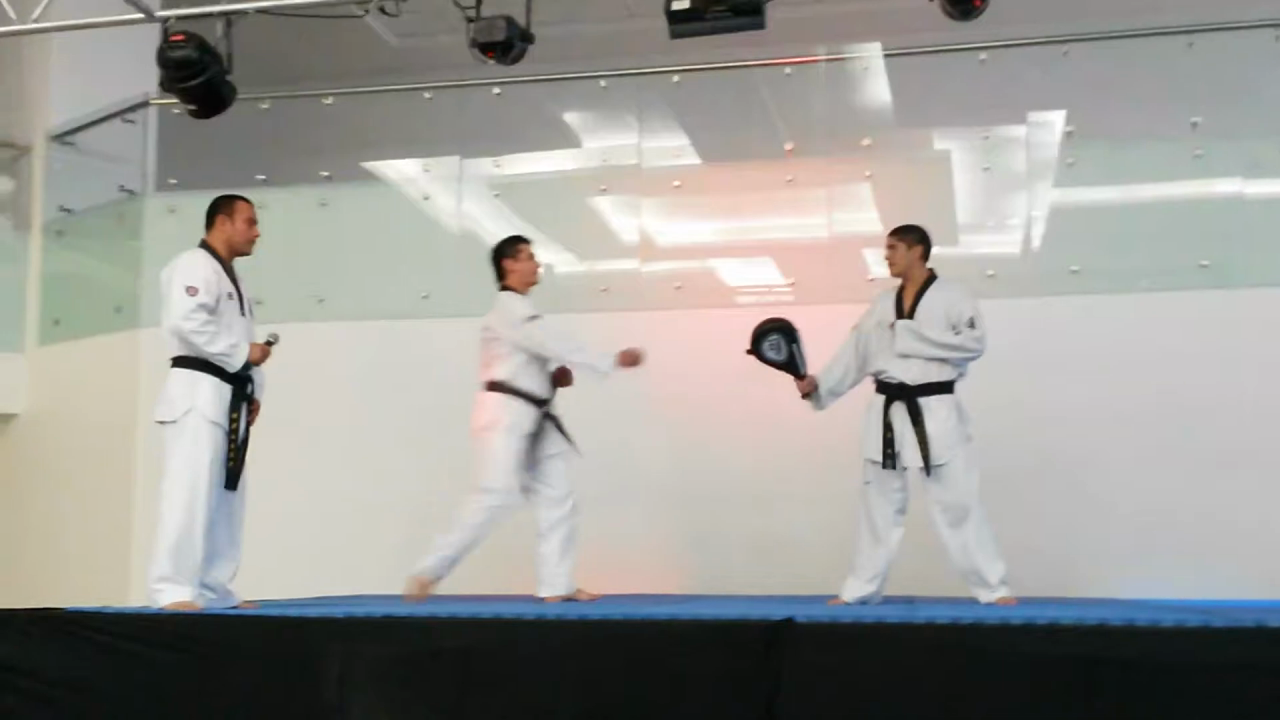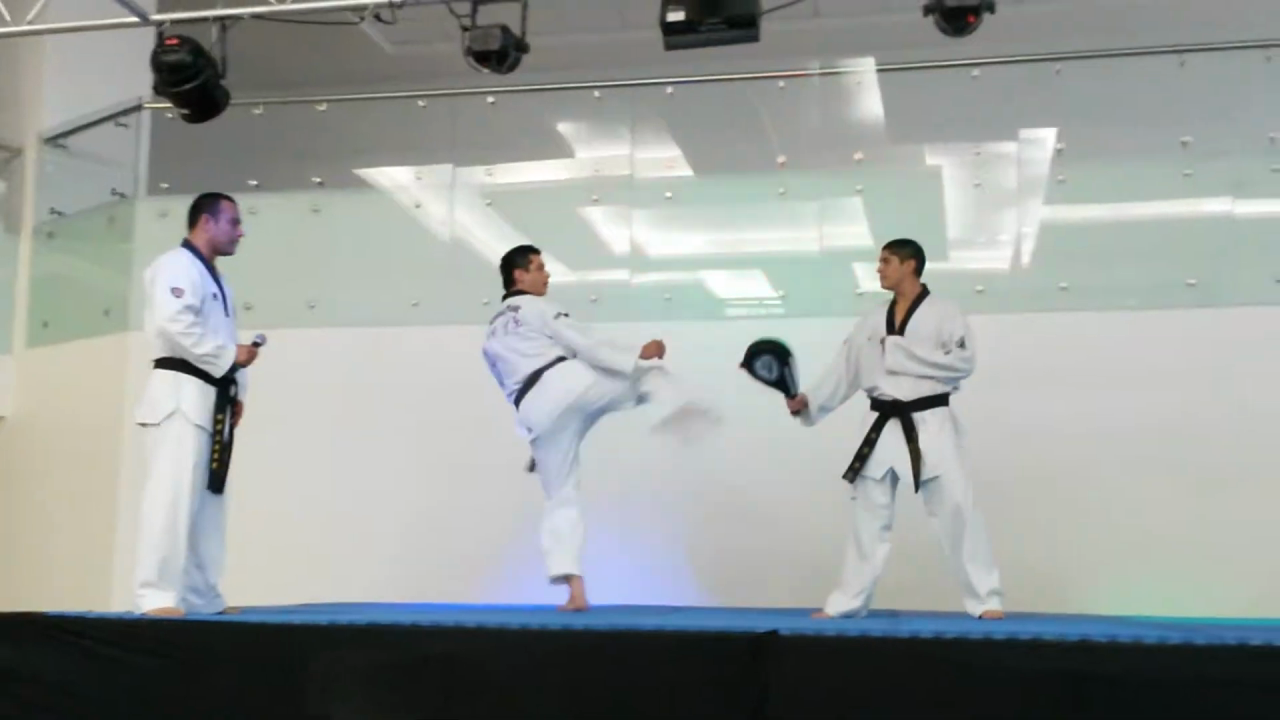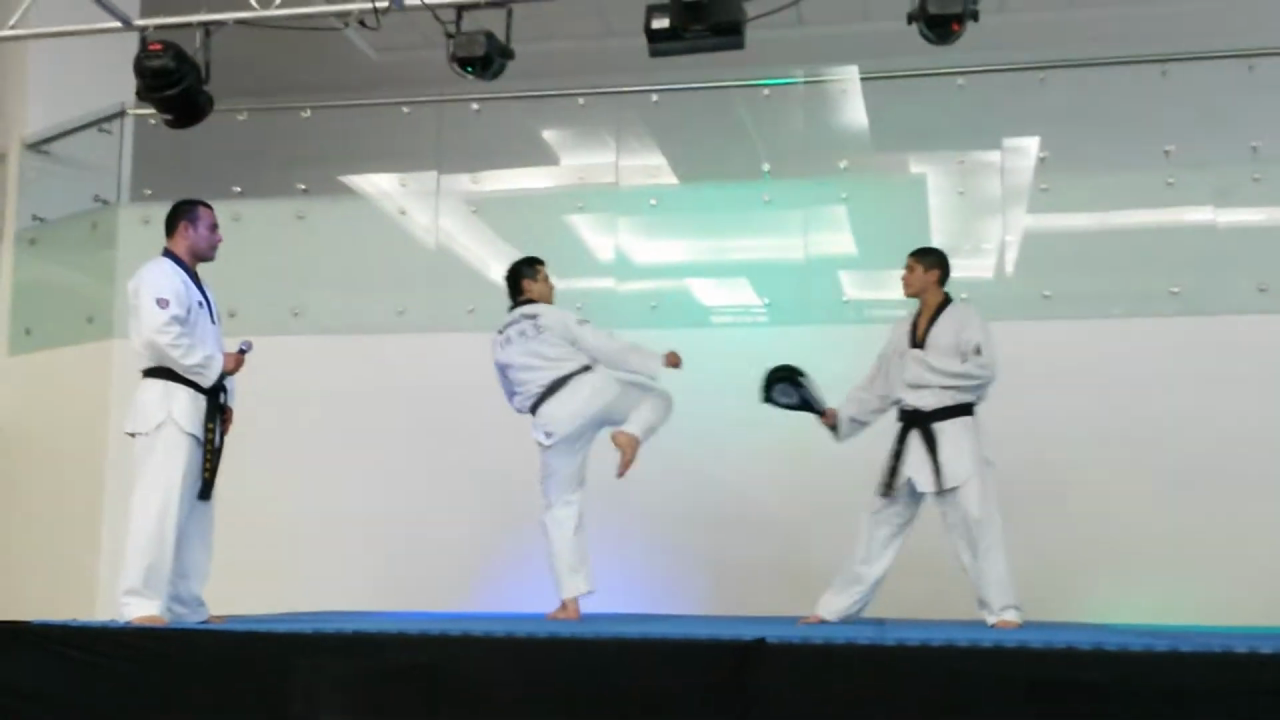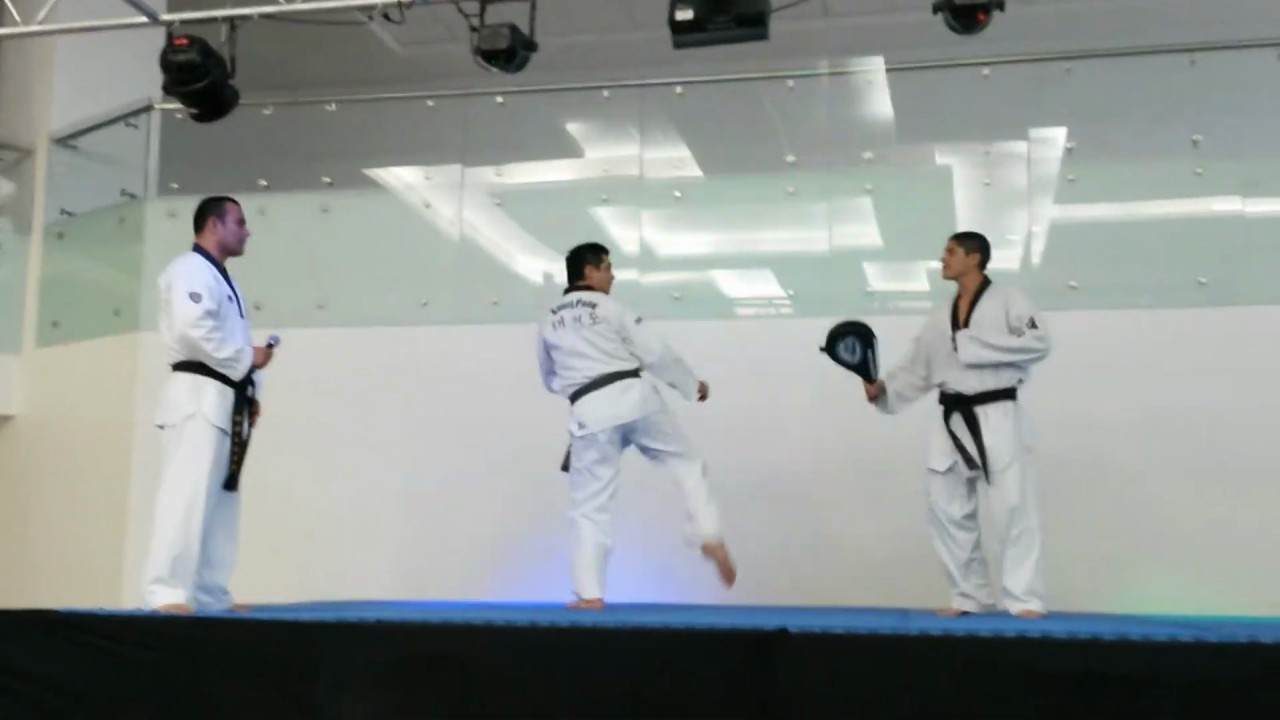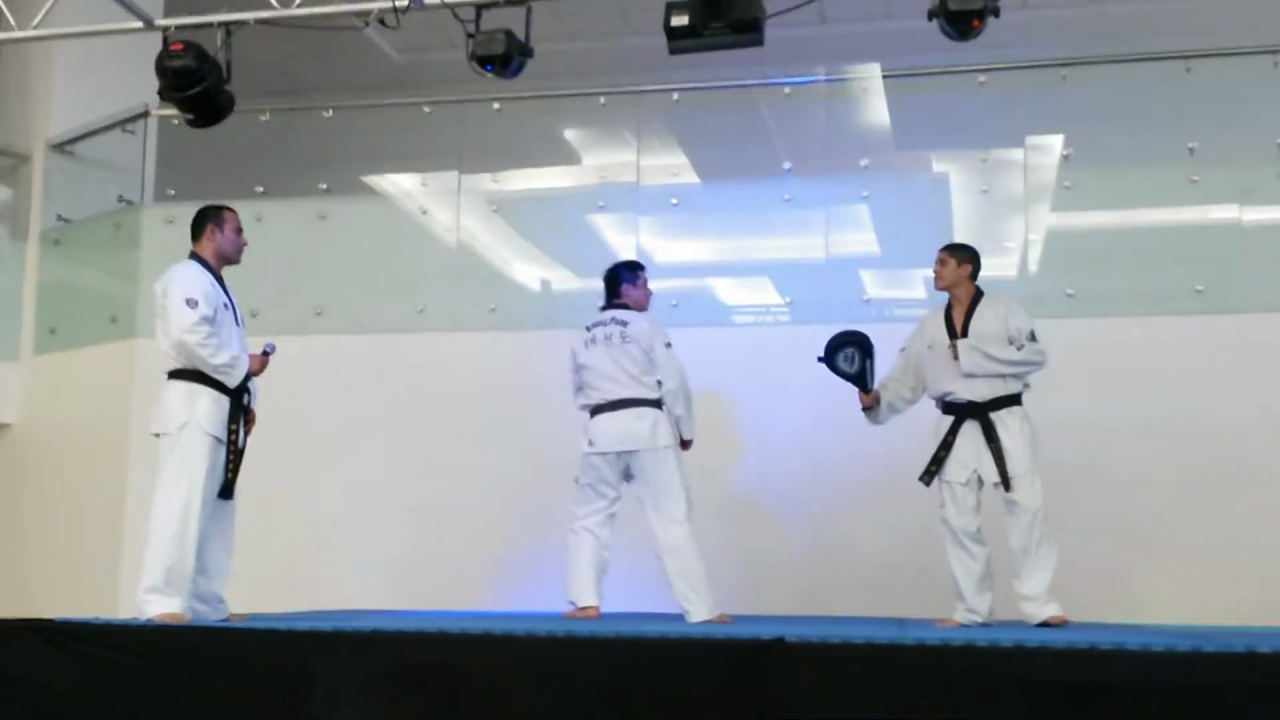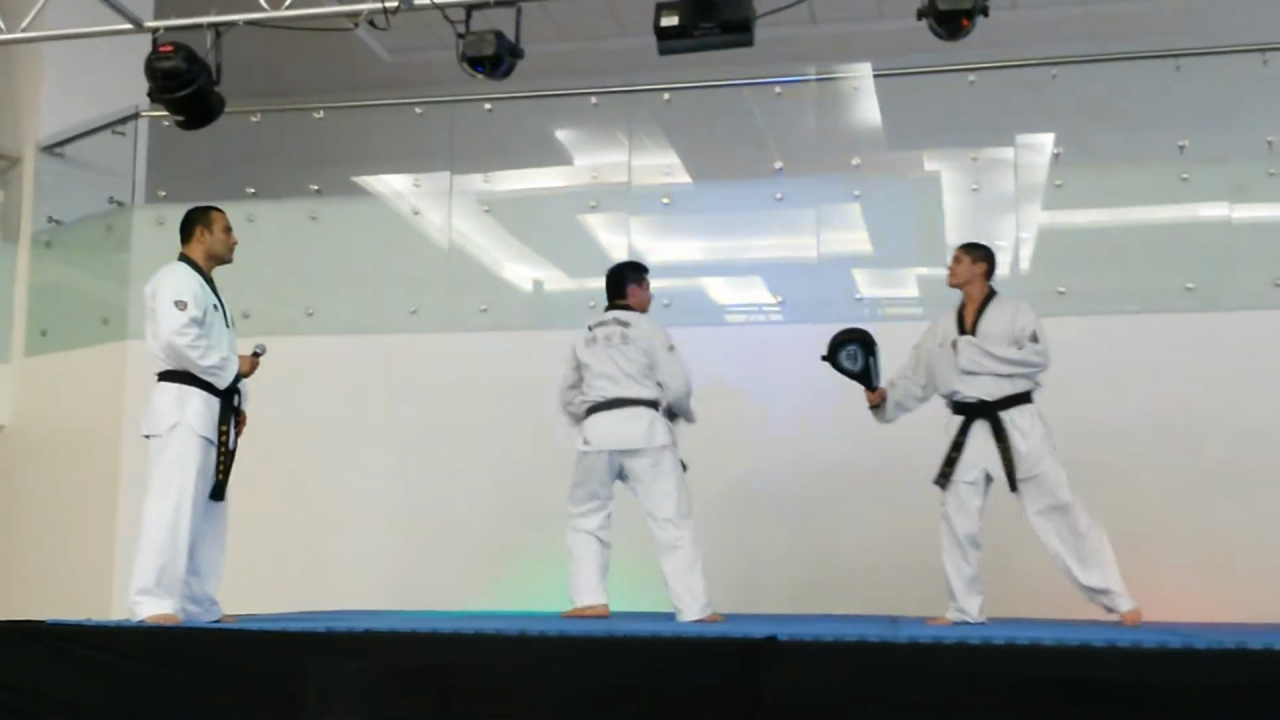
dt=0.3s
person 1, frame 1
left shoulder: (232, 279)
right shoulder: (193, 266)
right elbow: (186, 323)
left wrist: (252, 391)
right wrist: (243, 354)
left hip: (228, 399)
right hip: (197, 393)
left knee: (226, 496)
right knee: (190, 491)
left ankle: (214, 589)
right ankle: (173, 589)
person 1, frame 2
left shoulder: (214, 278)
right shoulder: (177, 265)
right elbow: (173, 325)
left wrist: (235, 391)
right wrist: (230, 356)
left hip: (209, 400)
right hip: (180, 395)
left knee: (207, 500)
right knee: (173, 495)
left ankle: (199, 595)
right ankle: (156, 596)
person 1, frame 3
left shoulder: (195, 285)
right shoulder: (159, 275)
right elbow: (161, 336)
left wrist: (223, 399)
right wrist: (218, 365)
left hip: (197, 409)
right hip: (170, 405)
left knee: (194, 507)
right knee: (161, 502)
left ankle: (184, 605)
right ankle: (141, 603)
person 1, frame 4
left shoulder: (222, 280)
right shoulder: (191, 270)
right elbow: (192, 331)
left wrist: (249, 392)
right wrist: (248, 358)
left hip: (223, 401)
right hip: (199, 397)
left knee: (220, 498)
right knee: (187, 493)
left ankle: (208, 593)
right ankle: (165, 592)
person 1, frame 5
left shoulder: (217, 287)
right shoulder: (187, 277)
right elbow: (188, 336)
left wrist: (244, 400)
right wrist: (244, 366)
left hip: (219, 408)
right hip: (194, 404)
left knee: (216, 506)
right knee: (182, 501)
left ankle: (205, 603)
right ankle: (161, 601)
person 1, frame 6
left shoulder: (207, 289)
right shoulder: (177, 279)
right elbow: (178, 338)
left wrist: (235, 402)
right wrist: (233, 367)
left hip: (210, 410)
right hip: (184, 407)
left knee: (208, 510)
right knee: (173, 503)
left ankle: (198, 604)
right ankle: (152, 603)
person 2, frame 1
left shoulder: (951, 296)
right shoulder: (882, 305)
left elbow: (973, 343)
right elbow: (854, 355)
left wrist: (913, 337)
right wrist: (818, 384)
left hip: (935, 410)
right hip: (887, 411)
left knee: (957, 500)
right knee: (880, 501)
left ankle: (992, 587)
right ankle: (861, 588)
person 2, frame 2
left shoulder: (943, 312)
right shoulder: (874, 320)
left elbow: (962, 362)
right elbow: (845, 371)
left wrist: (903, 355)
right wrist: (808, 402)
left hip: (929, 423)
right hip: (883, 427)
left knee: (955, 509)
right knee: (868, 516)
left ankle: (986, 600)
right ankle: (847, 601)
person 2, frame 3
left shoulder: (965, 319)
right shoulder: (904, 329)
left elbow: (982, 370)
right elbow: (877, 385)
left wrist: (922, 366)
right wrist: (840, 417)
left hip: (952, 434)
right hip: (911, 436)
left knee: (976, 521)
right knee: (883, 523)
left ankle: (1001, 609)
right ankle: (837, 606)
person 2, frame 4
left shoulder: (1008, 300)
right shoulder: (942, 315)
left elbow: (1038, 344)
right elbow: (917, 369)
left wrist: (976, 345)
right wrist: (884, 389)
left hip: (994, 416)
right hip: (952, 419)
left knee: (1010, 507)
right knee: (946, 507)
left ankle: (1024, 599)
right ankle: (970, 596)
person 2, frame 5
left shoulder: (1004, 310)
right shoulder: (929, 327)
left elbow: (1035, 354)
right elbow: (906, 380)
left wrist: (972, 355)
right wrist: (877, 399)
left hip: (1003, 422)
right hip: (956, 429)
left knee: (1026, 510)
right knee: (959, 520)
left ankle: (1038, 604)
right ankle: (972, 609)
person 2, frame 6
left shoulder: (1014, 310)
right shoulder: (942, 326)
left elbow: (1037, 357)
right elbow: (917, 379)
left wrist: (970, 350)
right wrist: (885, 398)
left hip: (1016, 423)
right hip: (968, 429)
left knee: (1057, 506)
right knee: (958, 516)
left ankle: (1116, 598)
right ankle: (964, 607)
person 3, frame 1
left shoulder: (517, 310)
right shoulder: (510, 306)
right elbow: (553, 346)
left wrist: (553, 378)
right wrist: (611, 360)
left hip: (530, 419)
right hip: (505, 415)
left knee: (557, 498)
right knee: (494, 498)
left ankle: (557, 587)
right ankle: (428, 572)
person 3, frame 2
left shoulder: (493, 333)
right shoulder: (536, 307)
left elbow: (507, 384)
right elbow: (580, 341)
right wrist: (636, 353)
left hip: (536, 412)
right hip: (570, 382)
left knee: (562, 500)
right knee: (649, 374)
left ankle: (575, 588)
right ankle: (680, 414)
person 3, frame 3
left shoulder: (501, 341)
right shoulder: (552, 315)
left elbow: (516, 398)
right elbow: (603, 345)
right wrist: (658, 360)
left hip: (554, 418)
right hip: (592, 390)
left knee: (561, 508)
right knee: (654, 400)
left ankle: (569, 601)
right ankle: (630, 435)
person 3, frame 4
left shoulder: (550, 322)
right shoulder: (609, 307)
left elbow: (551, 380)
right elbow: (656, 352)
right wrist: (693, 385)
left hip: (590, 413)
right hip: (633, 397)
left knee: (589, 506)
right knee: (686, 463)
left ankle: (589, 593)
right ankle: (710, 537)
person 3, frame 5
left shoulder: (584, 338)
right shoulder: (646, 328)
left elbow: (580, 396)
right elbow: (674, 383)
right wrist: (686, 431)
left hip: (602, 431)
right hip: (647, 427)
left knee: (590, 520)
right knee: (672, 522)
left ankle: (585, 602)
right ankle: (701, 609)
person 3, frame 6
left shoulder: (586, 338)
right shoulder: (652, 331)
left elbow: (570, 398)
right elbow: (679, 388)
right wrist: (681, 414)
left hip: (601, 431)
right hip: (646, 428)
left knee: (586, 519)
right knee: (672, 523)
left ankle: (591, 601)
right ankle: (695, 607)
